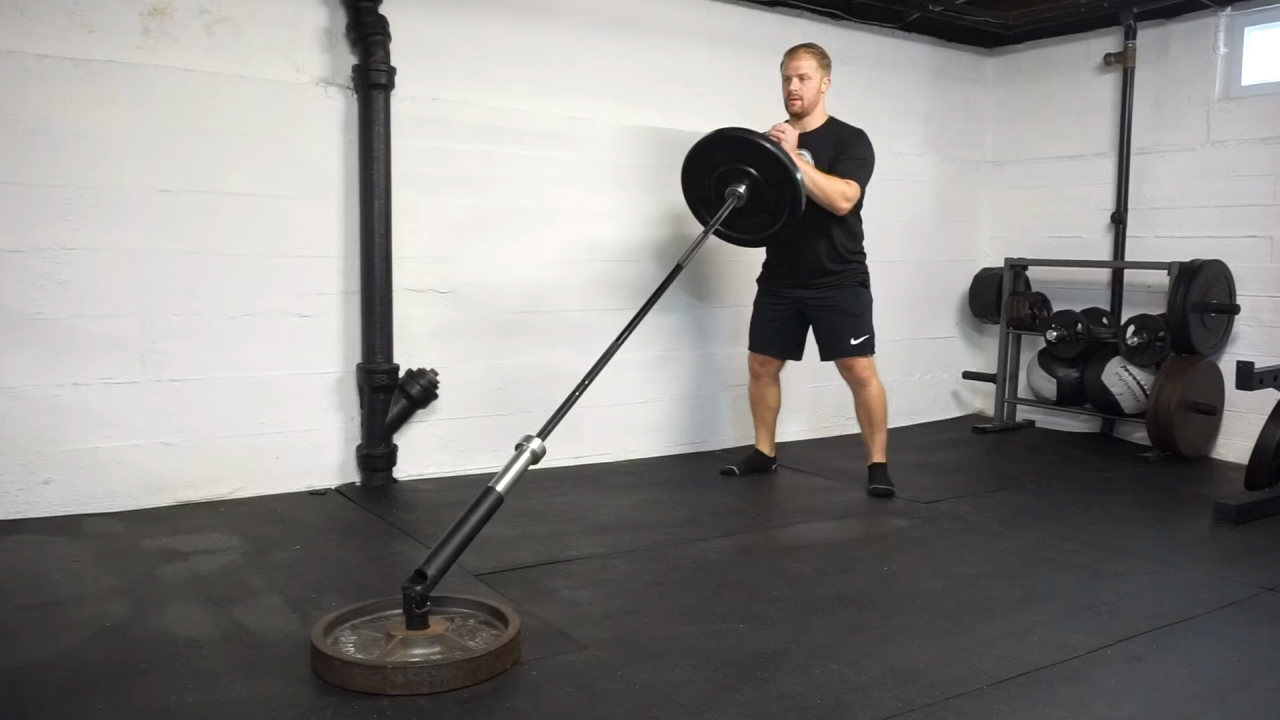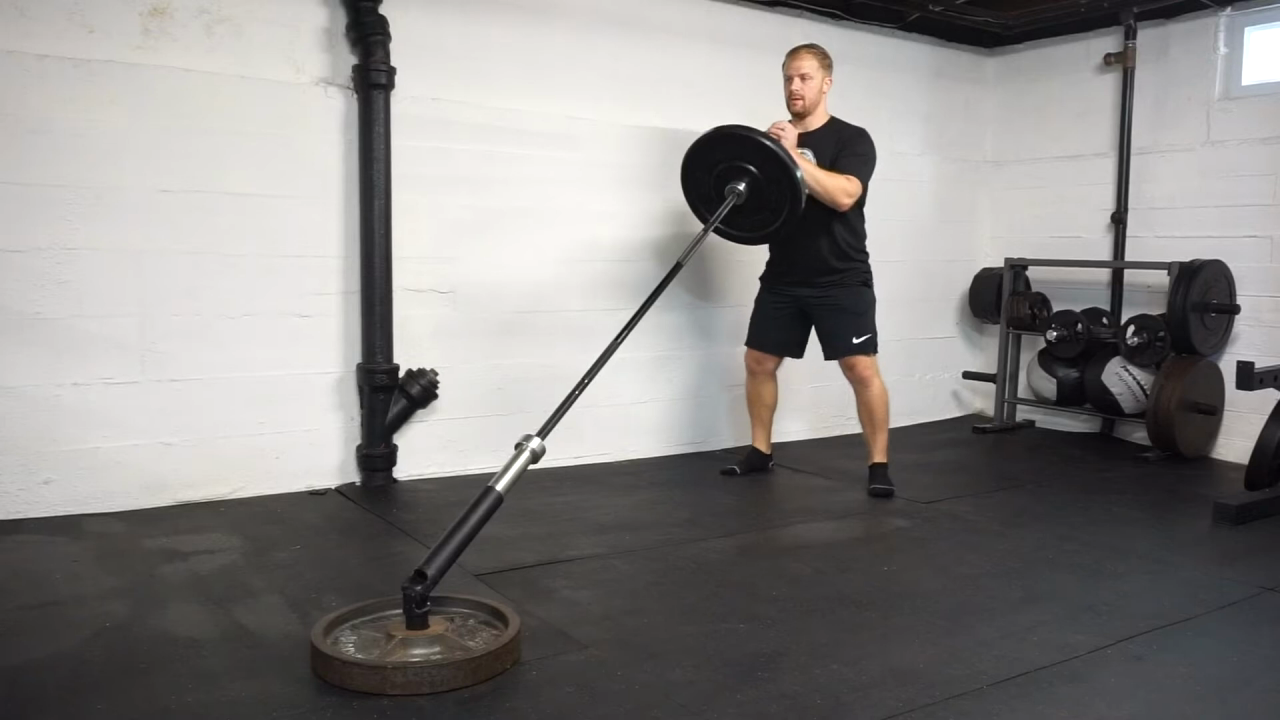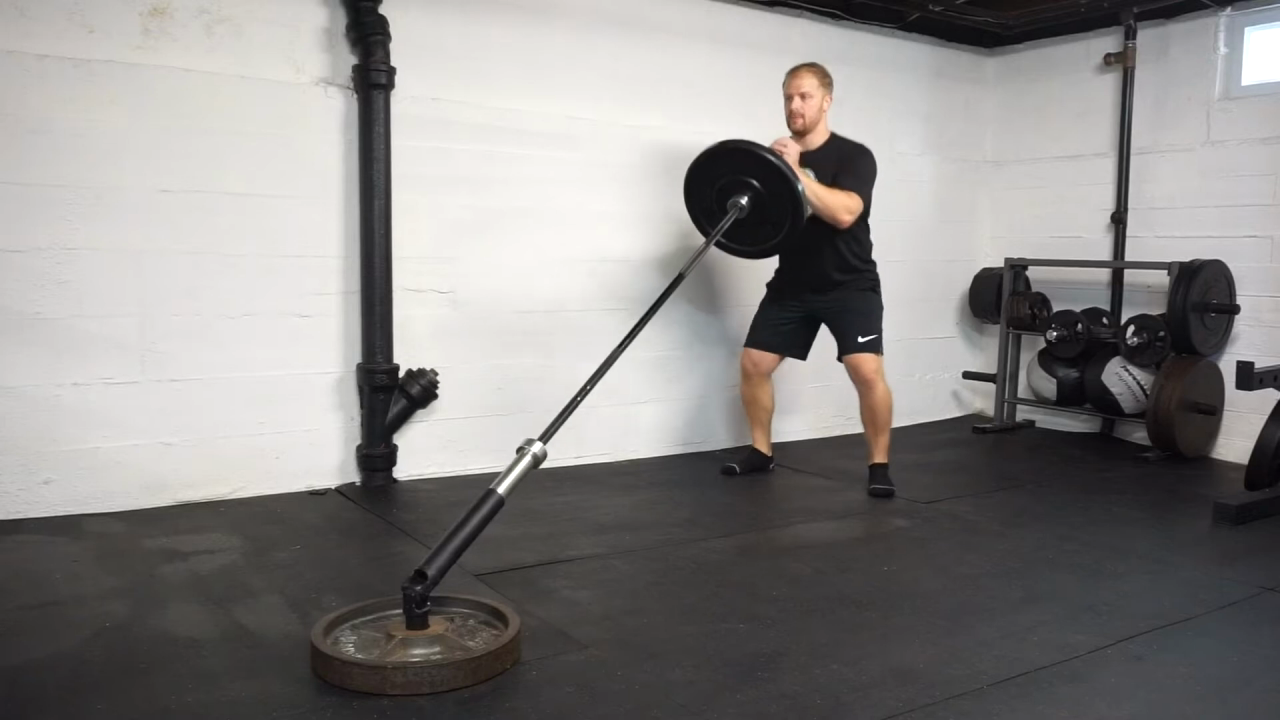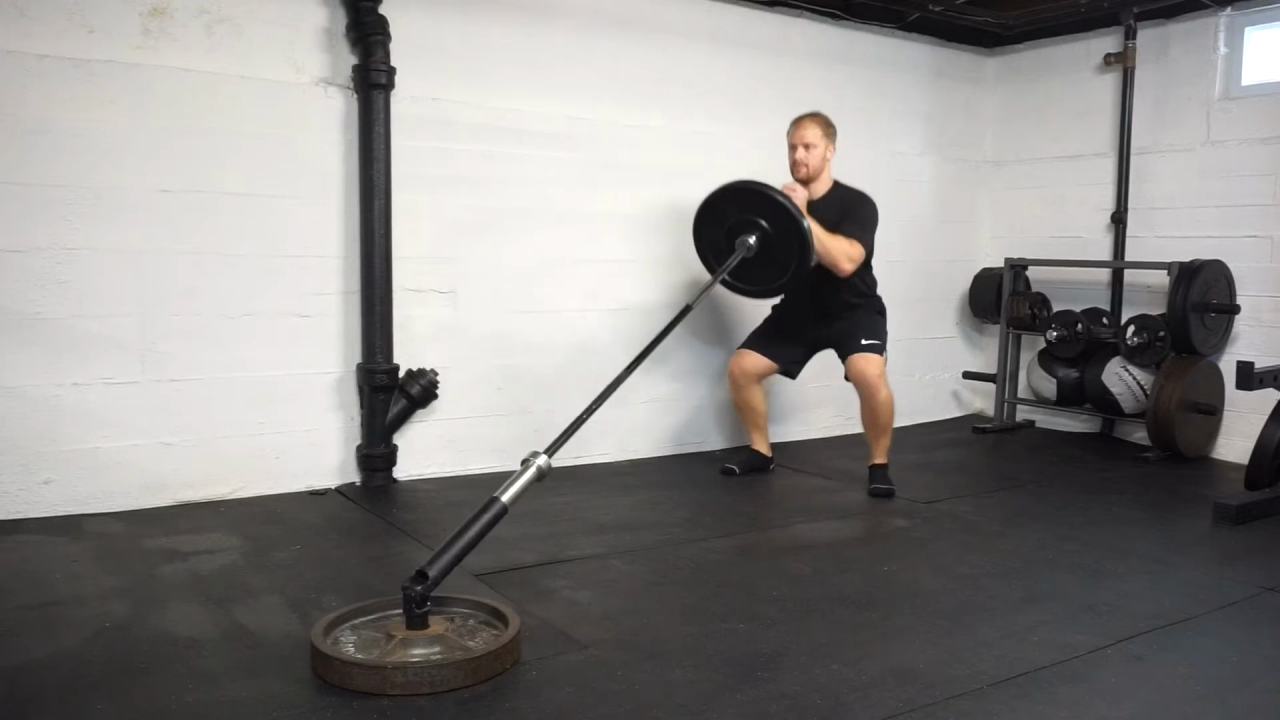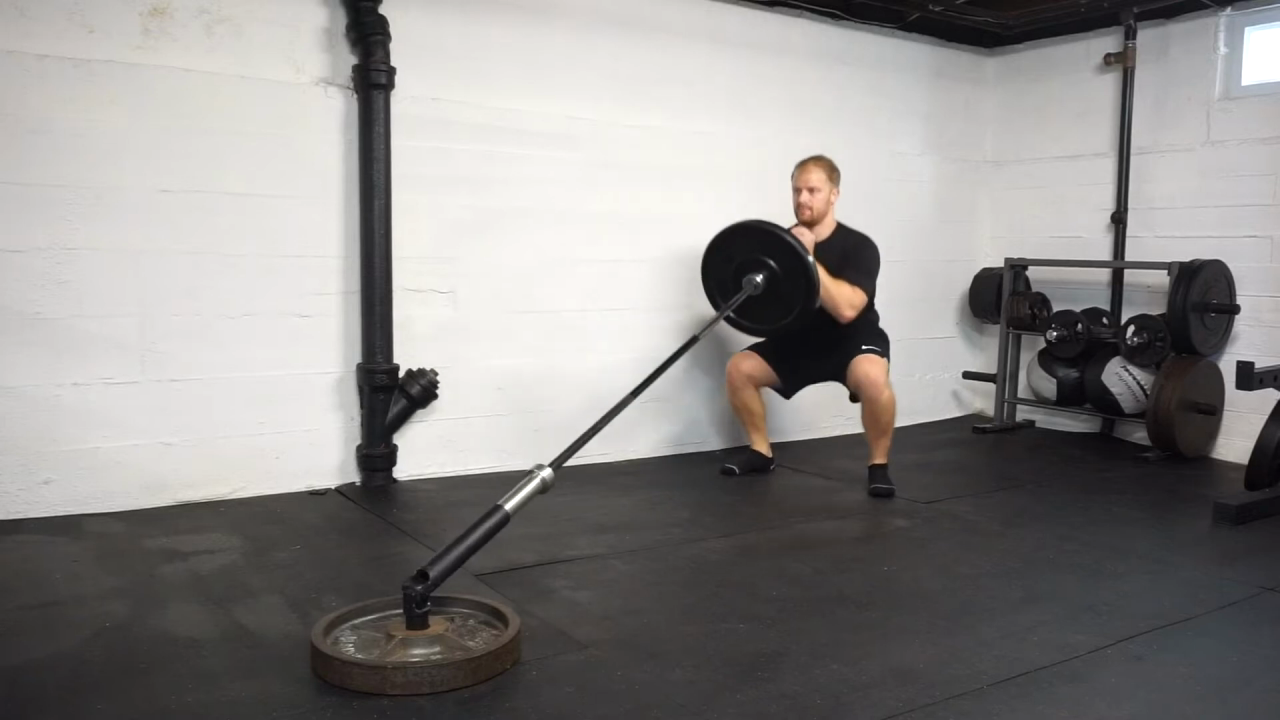
dt=0.3s
person 1, frame 1
left shoulder: (849, 140)
right shoulder: (770, 140)
left elbow: (842, 199)
left wrist: (793, 159)
left hip: (838, 279)
right hip: (780, 278)
left knee: (858, 371)
right knee: (762, 365)
left ankle: (877, 464)
right ankle: (764, 452)
person 1, frame 2
left shoulder: (851, 138)
right shoulder: (773, 139)
left elbow: (843, 195)
left wrist: (794, 157)
left hip: (840, 278)
right hip: (783, 278)
left knee: (861, 370)
right knee: (758, 363)
left ankle: (878, 464)
right ankle: (761, 450)
person 1, frame 3
left shoulder: (853, 156)
right shoulder: (774, 158)
left elbow: (844, 213)
left wrist: (795, 172)
left hip: (849, 285)
right hip: (792, 283)
left knee: (866, 371)
right knee: (753, 363)
left ankle: (879, 464)
right ankle: (760, 451)
person 1, frame 4
left shoulder: (856, 204)
left elbow: (845, 262)
left wrist: (803, 217)
left hip: (852, 312)
right hip: (797, 311)
left knee: (869, 375)
right knee: (741, 368)
left ankle: (879, 464)
right ankle: (760, 450)
person 1, frame 5
left shoulder: (857, 247)
left elbow: (846, 309)
left wrist: (808, 260)
left hip: (853, 344)
right hip: (799, 341)
left knee: (871, 377)
right knee: (739, 369)
left ankle: (879, 465)
right ankle: (760, 451)
